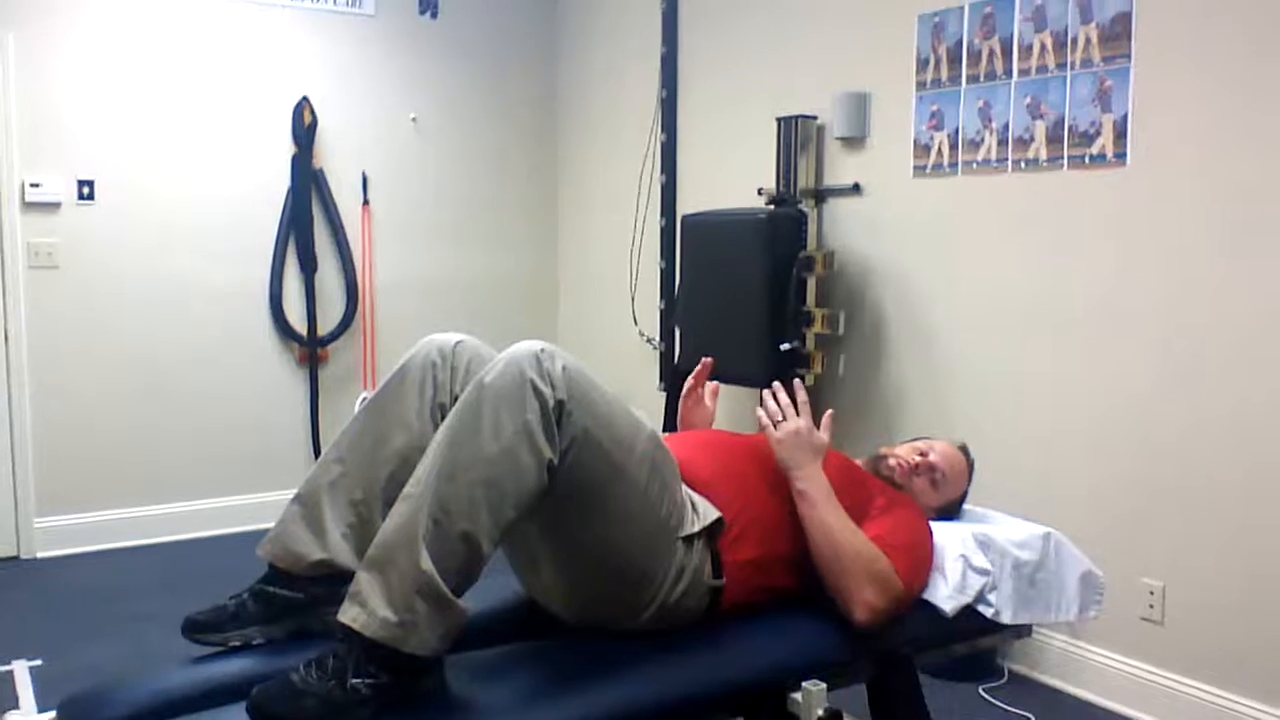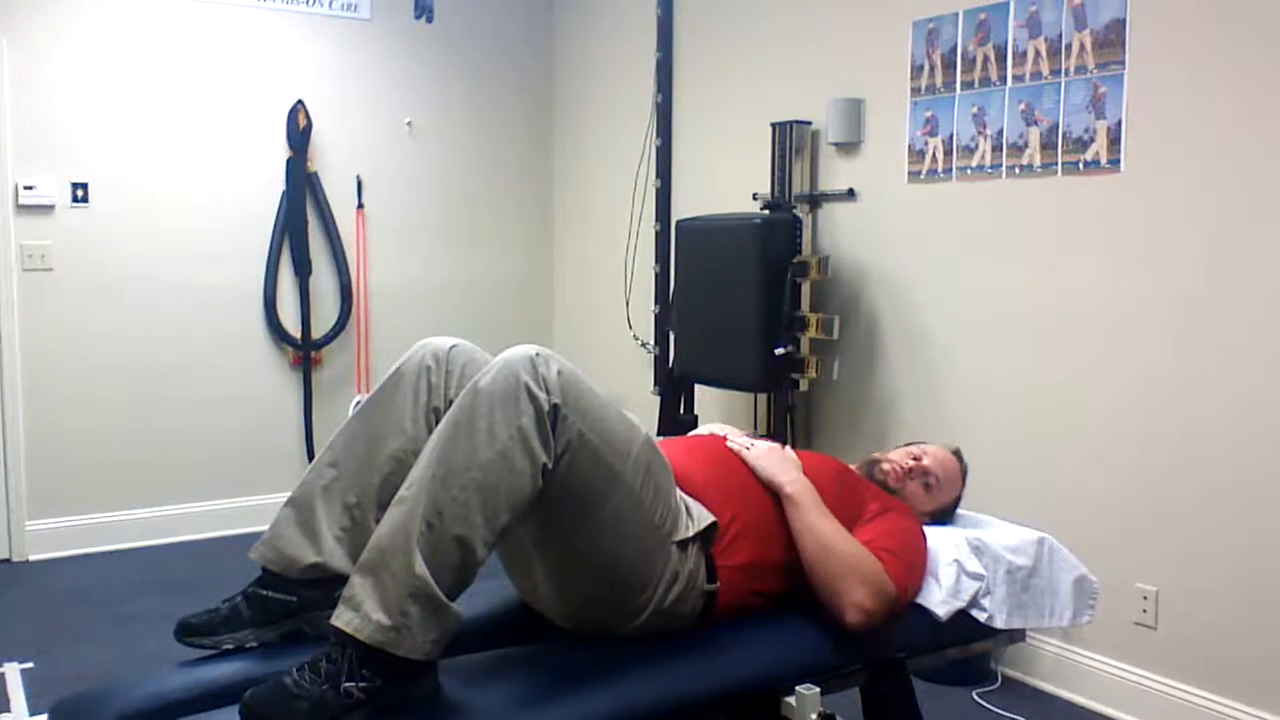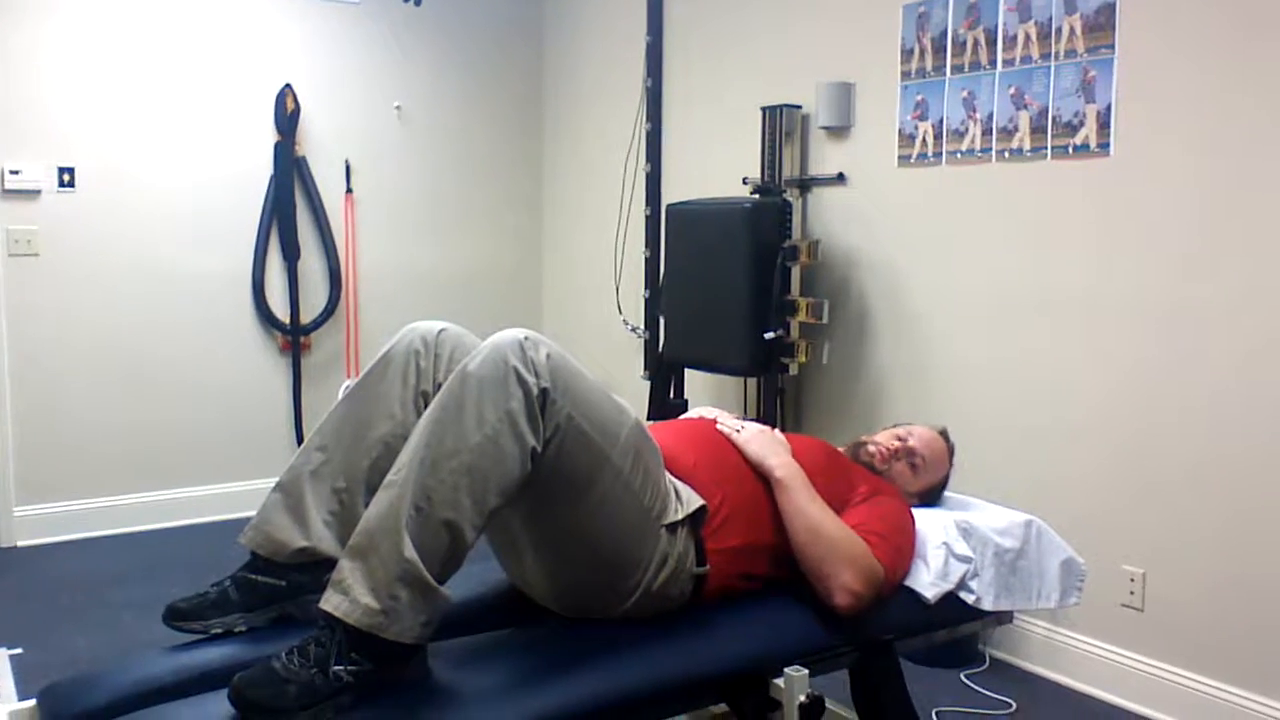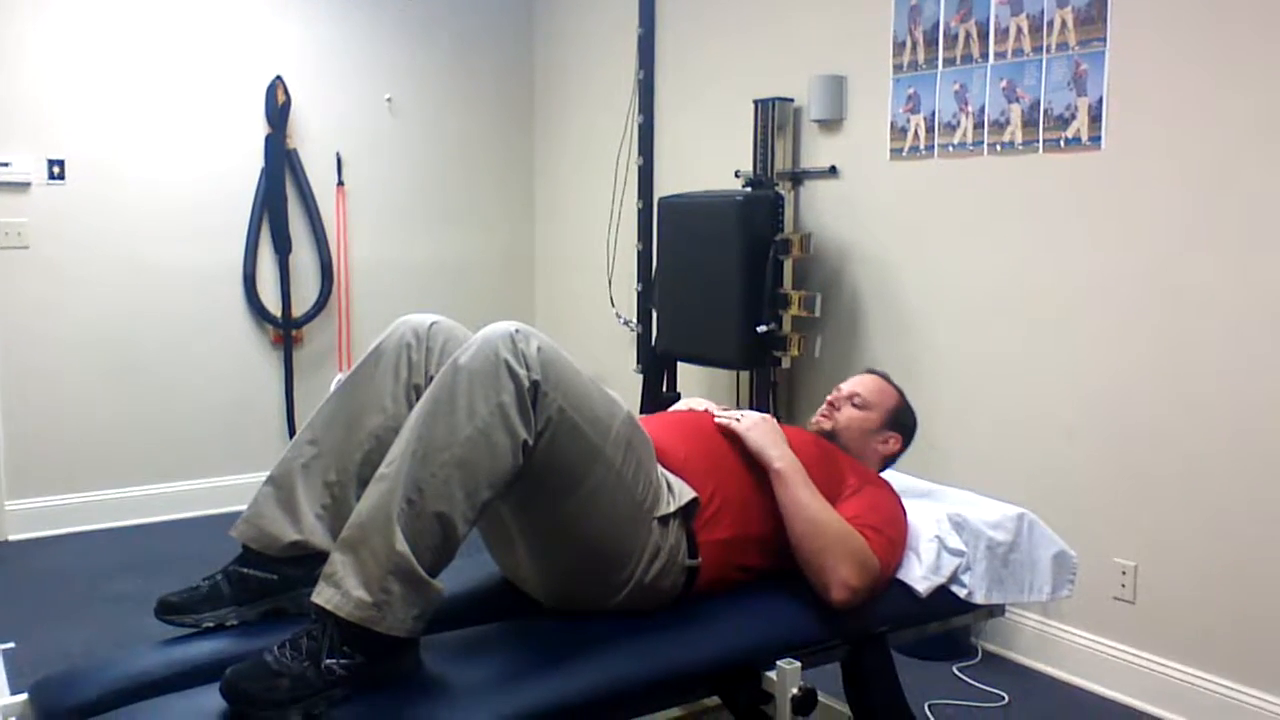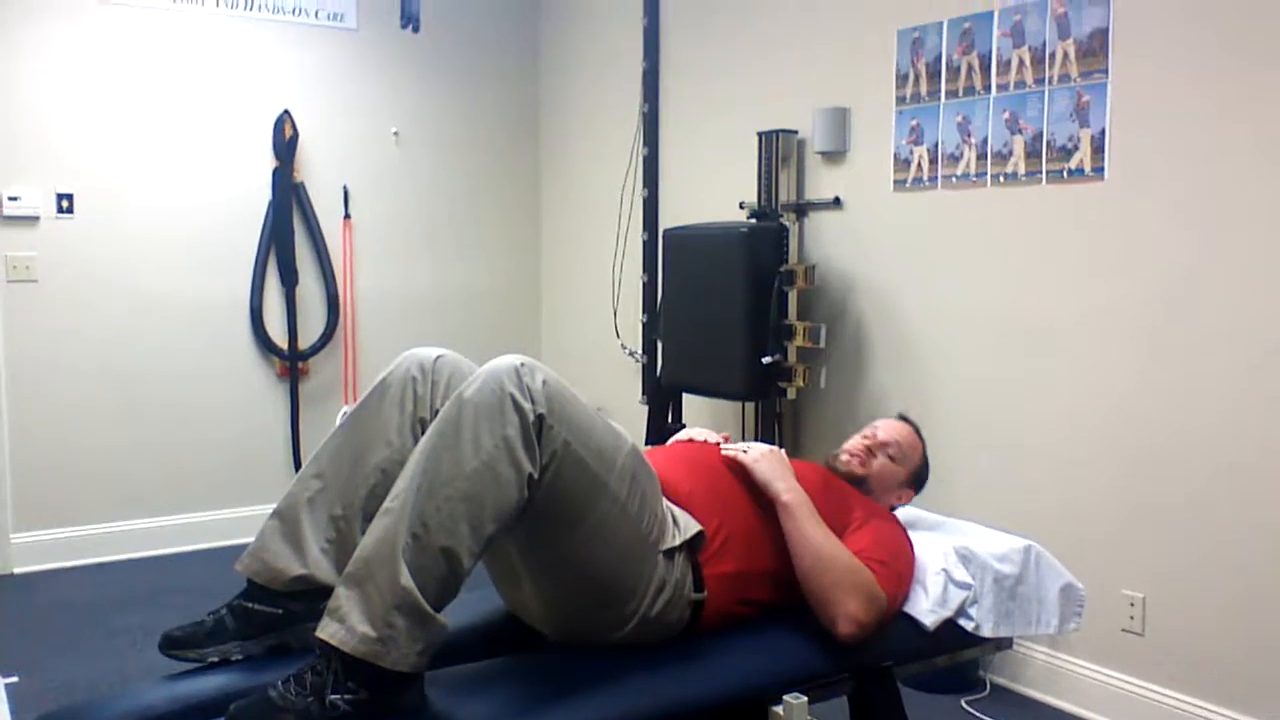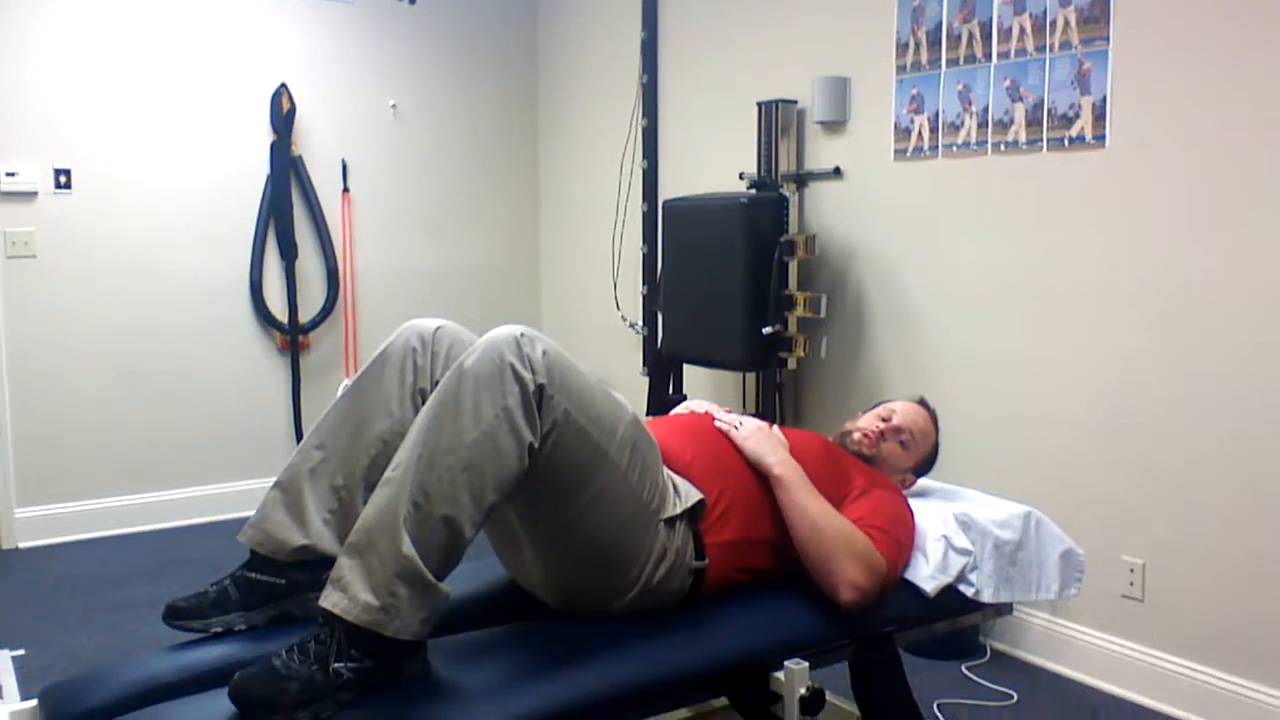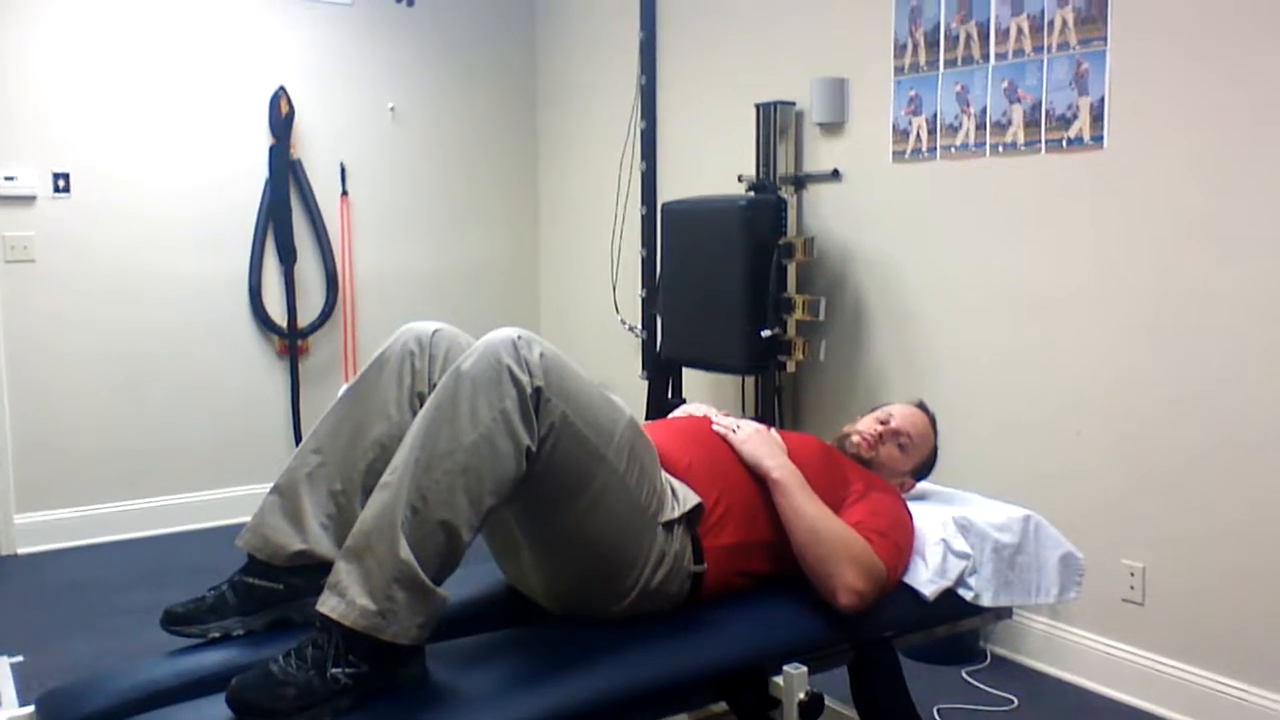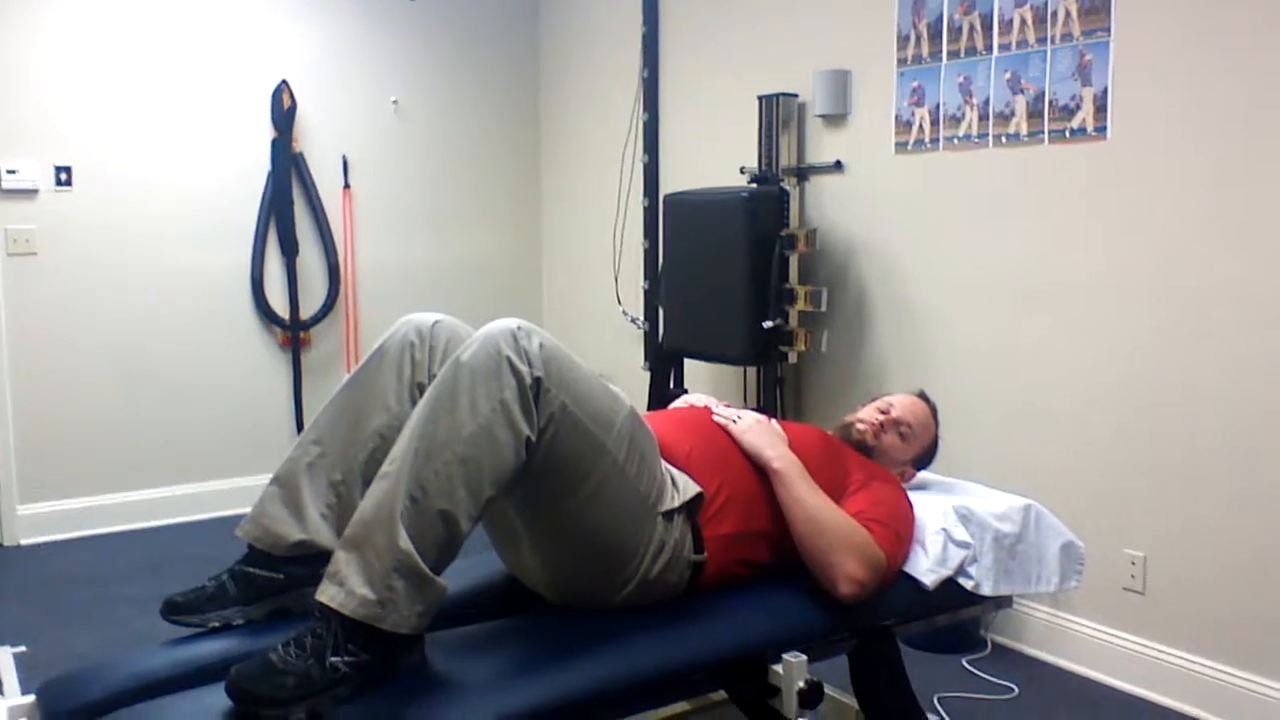
dt=0.5s
person 1, frame 1
left shoulder: (899, 521)
right shoulder: (806, 460)
left elbow: (866, 602)
left wrist: (806, 472)
right wrist: (691, 437)
left hip: (675, 556)
right hip: (574, 537)
left knee: (534, 373)
right knee: (449, 360)
left ankle: (388, 647)
right ankle: (307, 580)
person 1, frame 2
left shoulder: (894, 529)
right shoulder: (791, 466)
left elbow: (857, 604)
left wrist: (788, 482)
right wrist: (699, 447)
left hip: (671, 558)
right hip: (571, 544)
left knee: (530, 378)
right knee: (443, 364)
left ankle: (383, 649)
right ankle: (300, 584)
person 1, frame 3
left shoulder: (881, 509)
right shoulder: (789, 449)
left elbow: (847, 586)
left wrist: (780, 464)
right wrist: (698, 428)
left hip: (659, 541)
right hip: (558, 527)
left knee: (518, 360)
right knee: (431, 347)
left ankle: (371, 631)
right ankle: (289, 565)
person 1, frame 4
left shoulder: (868, 494)
right shoulder: (763, 433)
left elbow: (842, 582)
left wrist: (778, 456)
right wrist: (682, 421)
left hip: (654, 535)
right hip: (548, 523)
left knee: (510, 353)
right knee: (423, 340)
left ankle: (365, 626)
right ankle: (282, 559)
person 1, frame 5
left shoulder: (875, 528)
right shoulder: (767, 470)
left elbow: (850, 614)
left wrist: (785, 488)
right wrist: (675, 449)
left hip: (658, 569)
right hip: (554, 550)
left knee: (515, 386)
right knee: (430, 373)
right ankle: (287, 593)
person 1, frame 6
left shoulder: (879, 500)
right shoulder: (772, 437)
left elbow: (849, 582)
left wrist: (778, 463)
right wrist: (686, 419)
left hip: (661, 537)
right hip: (555, 525)
left knee: (516, 356)
right knee: (429, 344)
left ankle: (371, 630)
right ankle: (289, 564)
person 1, frame 7
left shoulder: (877, 503)
right shoulder: (766, 439)
left elbow: (848, 585)
left wrist: (777, 465)
right wrist: (684, 425)
left hip: (658, 541)
right hip: (555, 524)
left knee: (513, 360)
right knee: (427, 348)
left ankle: (368, 635)
right ankle: (286, 570)
person 1, frame 8
left shoulder: (878, 492)
right shoulder: (768, 431)
left elbow: (848, 575)
left wrist: (777, 456)
right wrist: (677, 420)
left hip: (658, 529)
right hip: (557, 519)
left knee: (513, 351)
right knee: (426, 339)
left ankle: (368, 624)
right ankle: (287, 557)
